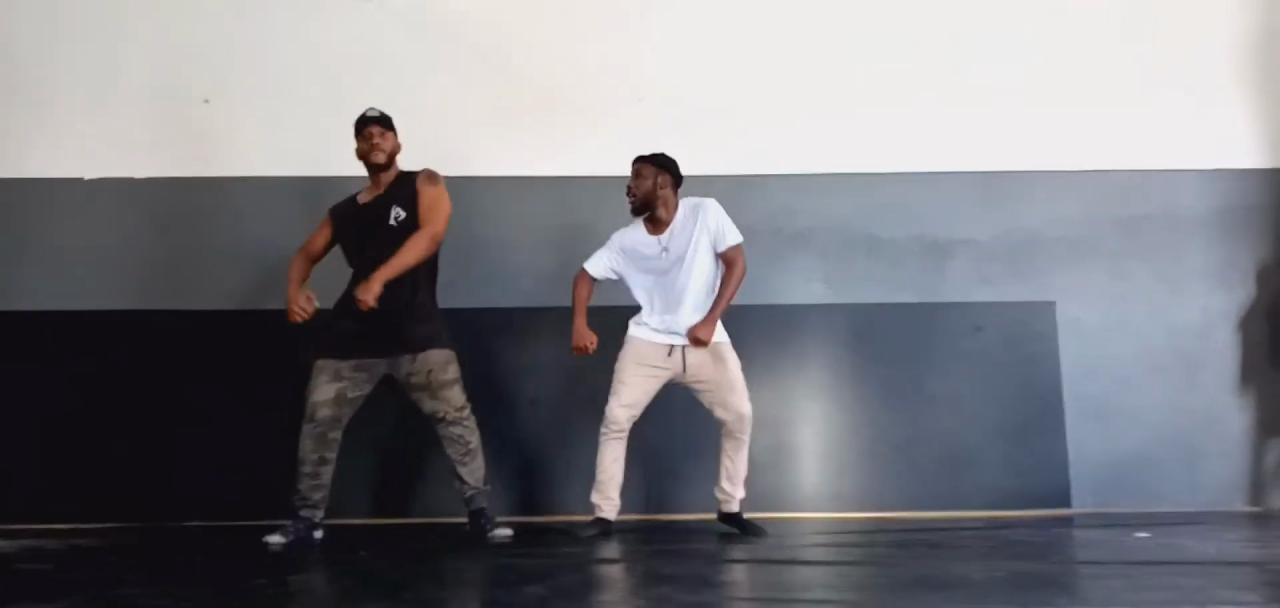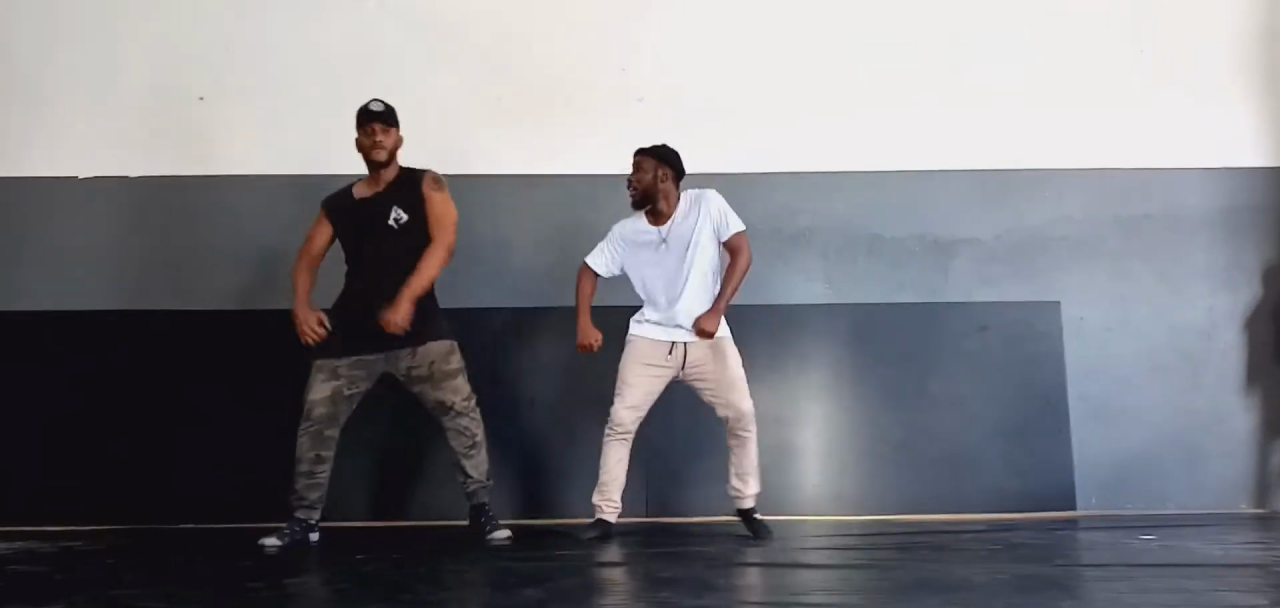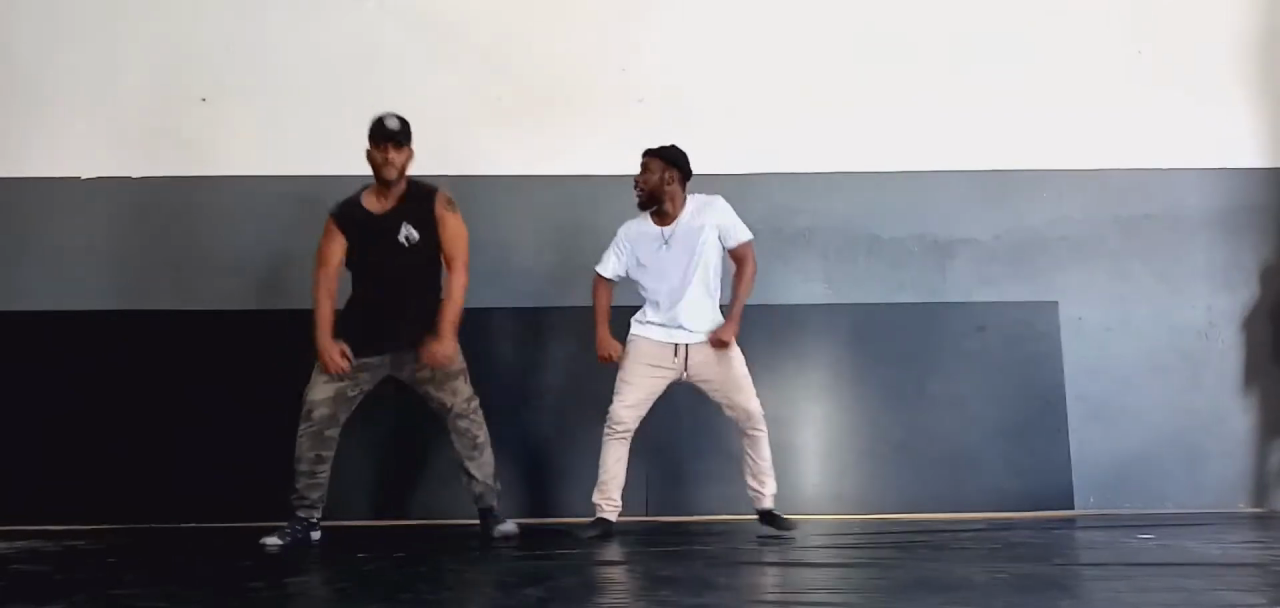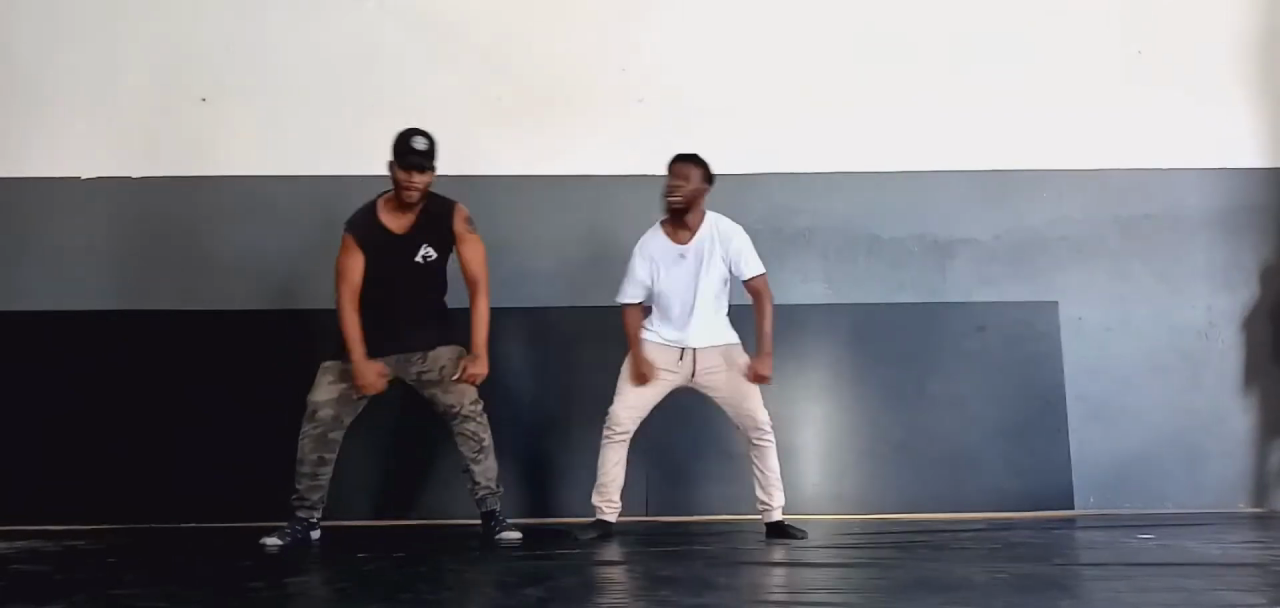
dt=0.1s
person 1, frame 1
left shoulder: (425, 184)
right shoulder: (343, 212)
left elbow: (431, 234)
right elbow: (307, 253)
left wrist: (378, 279)
right wrist: (295, 288)
left hip: (417, 332)
right hip: (354, 334)
left knee: (454, 416)
right knee: (320, 419)
left ankle: (479, 511)
right ankle: (308, 519)
person 1, frame 2
left shoulder: (424, 185)
right shoulder: (338, 205)
left elbow: (443, 241)
right elbow: (308, 258)
left wrist: (406, 300)
right wrist: (301, 307)
left hip: (417, 327)
right hip: (353, 332)
left knee: (460, 408)
right knee: (317, 417)
left ankle: (480, 509)
right ankle: (304, 520)
person 1, frame 3
left shoulder: (435, 202)
right shoulder: (346, 214)
left elbow: (457, 267)
right elbow: (326, 278)
left wrist: (446, 333)
right wrist: (325, 339)
left hip: (421, 332)
right hip: (360, 336)
left knee: (464, 411)
right knee: (317, 418)
left ankle: (489, 510)
right ankle: (305, 520)
person 1, frame 4
left shoulder: (452, 216)
right shoulder: (361, 225)
left elbow: (478, 284)
right elbow: (348, 296)
left wrist: (479, 353)
right wrist: (359, 362)
left hip: (430, 340)
right hip: (370, 340)
left knee: (470, 415)
right knee: (319, 420)
left ankle: (491, 513)
right ankle: (305, 520)
person 2, frame 1
left shoulder: (705, 212)
right shoulder: (626, 239)
left elbow: (736, 264)
right elbow: (586, 274)
left wrist: (710, 320)
right wrist: (579, 324)
left hip: (702, 340)
right hip: (648, 342)
left knee: (739, 416)
right knee: (615, 421)
left ankle: (730, 507)
right ankle: (604, 513)
person 2, frame 2
left shoulder: (707, 204)
right shoulder: (625, 231)
left elbow: (741, 253)
right elbow: (589, 270)
left wrist: (716, 310)
right wrist: (584, 323)
left hip: (702, 336)
right hip: (649, 339)
left knee: (742, 415)
right knee: (620, 423)
left ankle: (745, 504)
right ankle: (604, 516)
person 2, frame 3
left shoulder: (713, 210)
right shoulder: (632, 231)
left elbow: (746, 261)
right elbow: (603, 277)
left wrist: (731, 321)
right wrist: (602, 333)
left hip: (709, 340)
right hip: (652, 341)
left knee: (751, 414)
right knee: (619, 421)
left ankle: (765, 505)
right ankle: (606, 515)
person 2, frame 4
left shoulder: (728, 234)
right shoulder: (648, 243)
left elbow: (760, 292)
right elbow: (632, 304)
left wrist: (765, 353)
right wrist: (636, 355)
left hip: (717, 348)
right hip: (660, 347)
left knee: (759, 426)
right knee: (618, 423)
left ankle: (773, 518)
right ankle: (605, 516)
